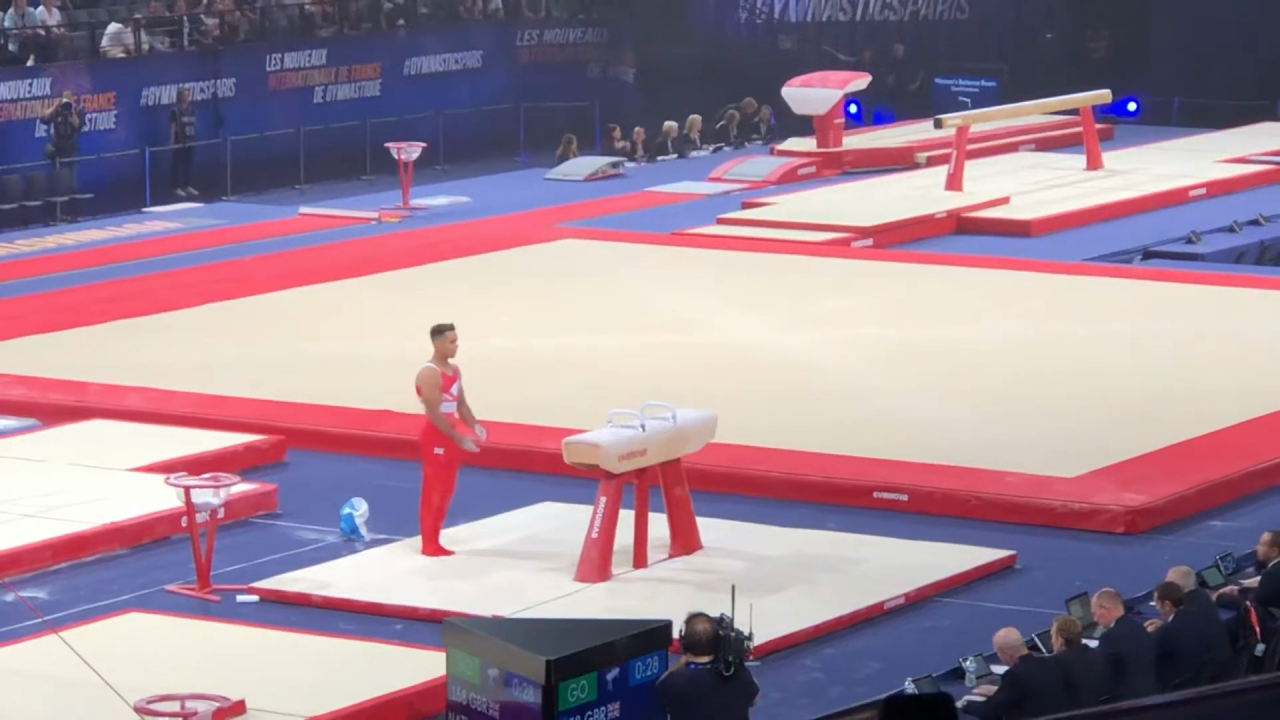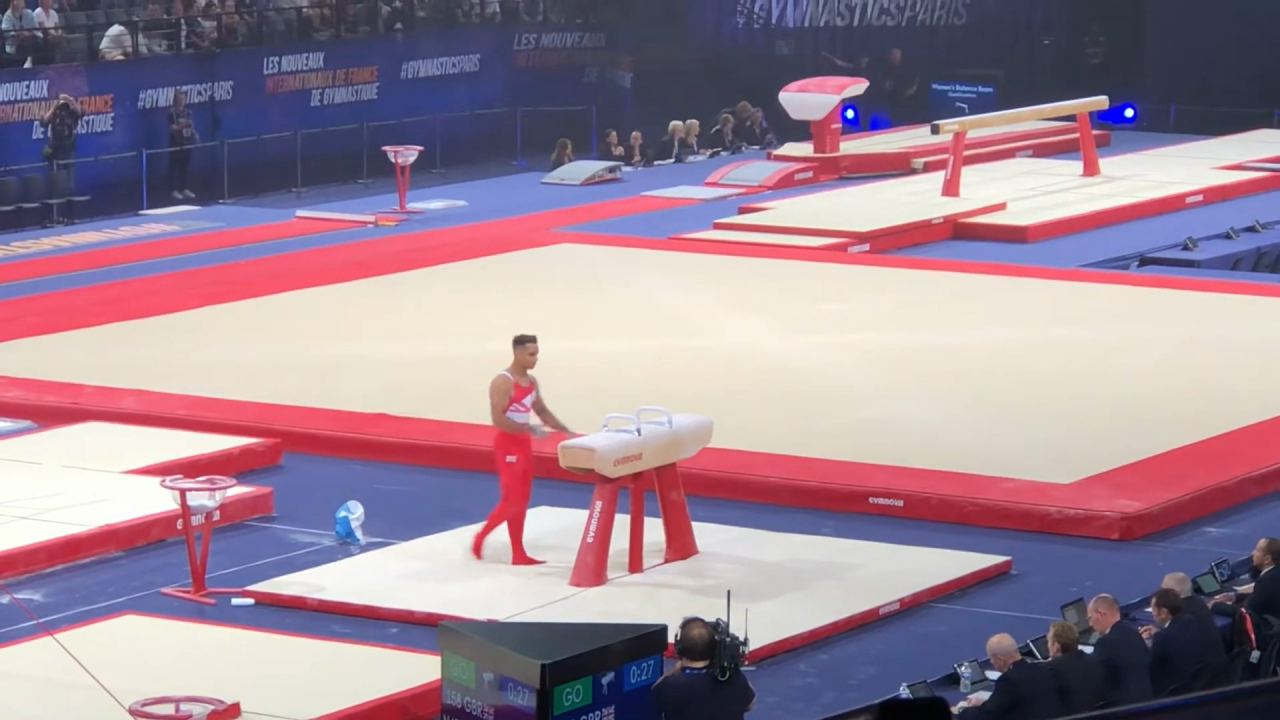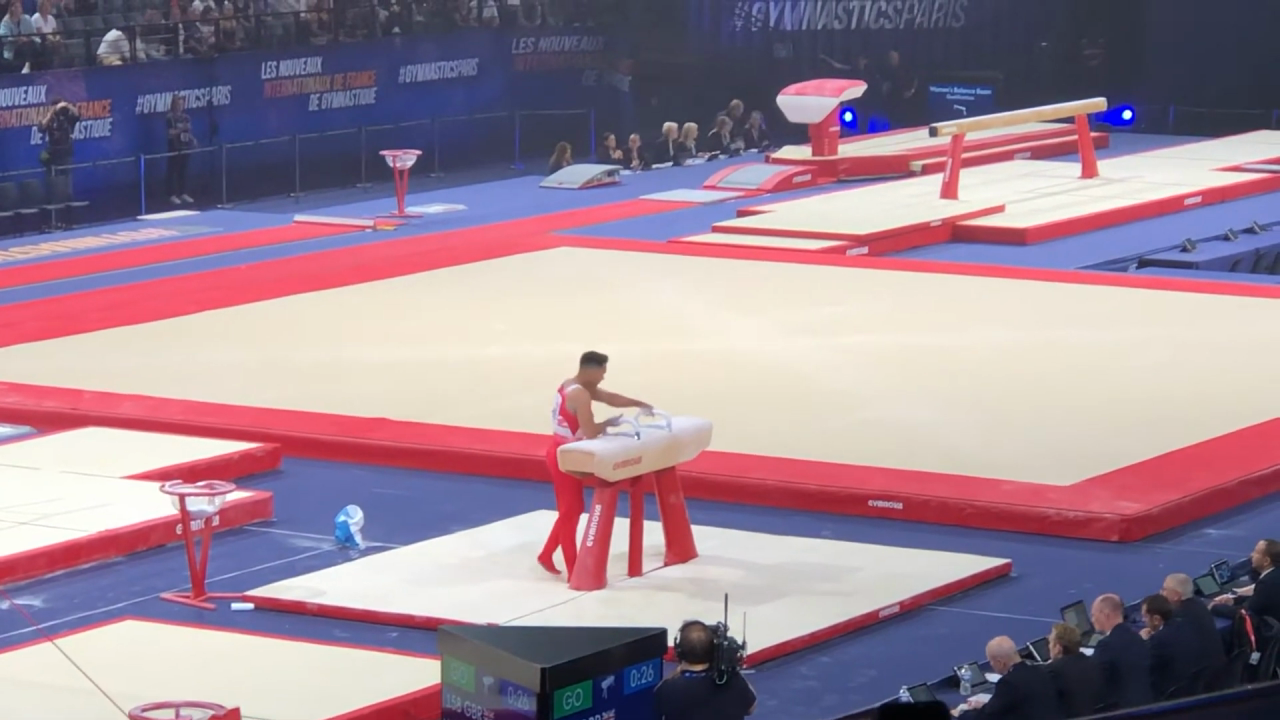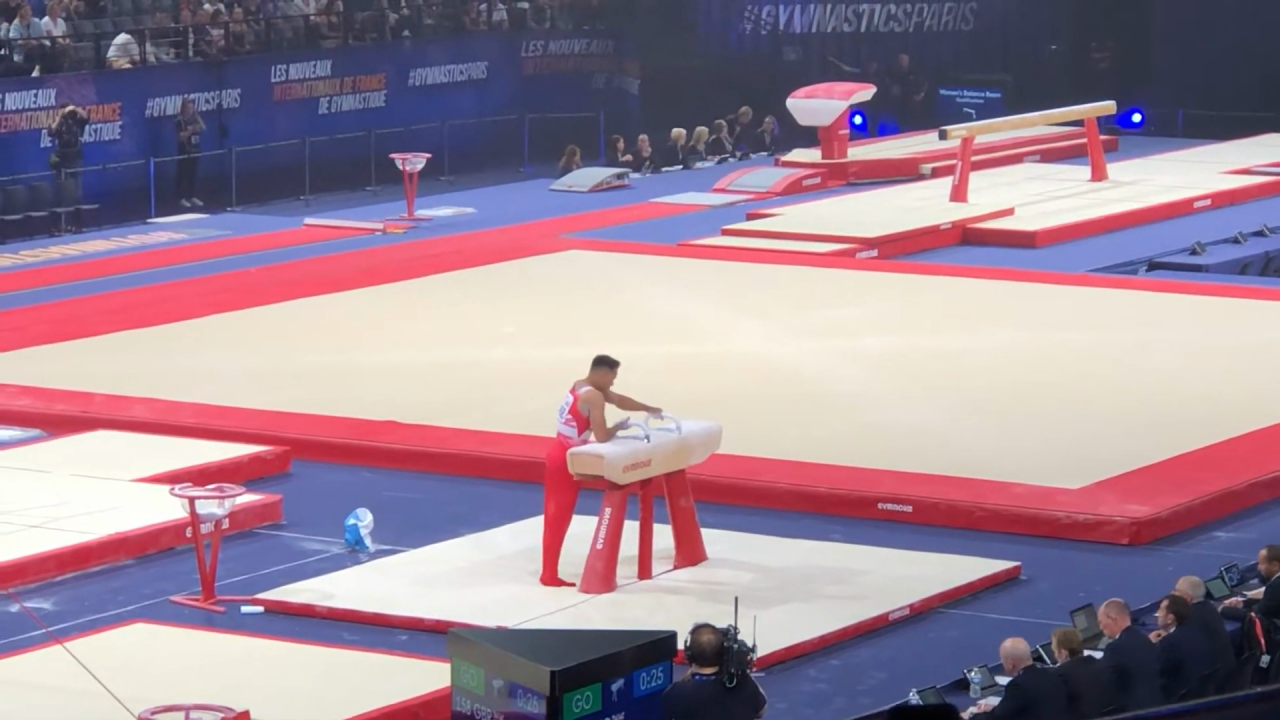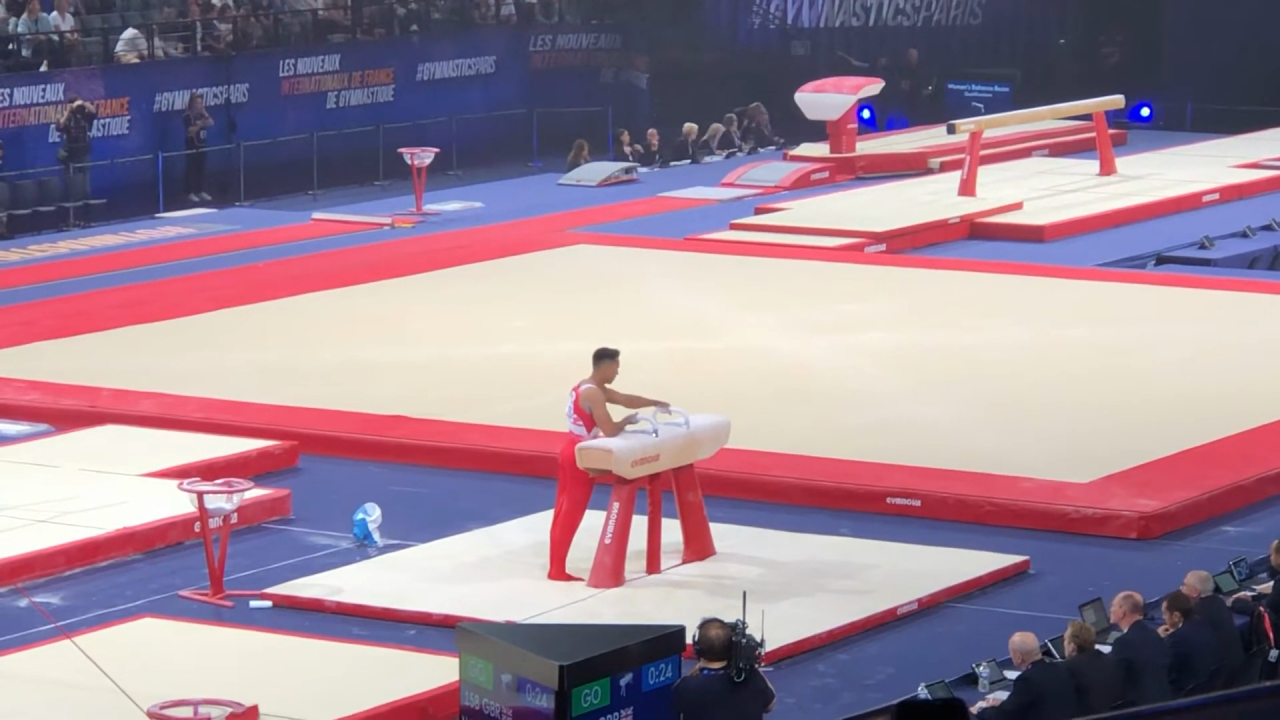
dt=1s
person 1, frame 1
left shoulder: (454, 370)
right shoulder: (429, 374)
left elbow: (461, 404)
right elbow: (434, 414)
left wrist: (474, 425)
right wrist: (460, 438)
left hip: (450, 436)
right hip: (434, 437)
left knee: (445, 492)
right knee: (433, 492)
left ankle: (434, 539)
right ankle: (428, 544)
person 1, frame 2
left shoulder: (531, 381)
right shoulder: (502, 382)
left elbow: (542, 411)
right elbow: (499, 420)
left wrist: (564, 430)
right wrist: (530, 429)
left hip: (525, 445)
right hip: (508, 446)
left knee: (521, 500)
right knee: (513, 500)
left ankle: (518, 554)
right ankle: (481, 535)
person 1, frame 3
left shoulder: (570, 385)
right shoulder: (580, 395)
left elbow: (608, 397)
right elbow: (590, 432)
left wrist: (639, 404)
right wrist: (608, 423)
left hip: (558, 453)
left knee: (569, 511)
right knee: (570, 513)
left ankle: (547, 555)
right ankle: (573, 571)
person 1, frame 4
left shoulder: (580, 386)
right shoulder: (594, 396)
left elbow: (618, 399)
right elbow: (602, 436)
left wrist: (649, 409)
right wrist: (619, 427)
left hip: (556, 454)
right hip: (566, 460)
left knee: (554, 516)
right knee: (559, 519)
left ankle: (548, 572)
right ankle: (550, 575)
person 1, frame 5
left shoulder: (586, 387)
right shoulder: (594, 394)
left elbow: (624, 399)
right elbow: (610, 430)
left wrist: (656, 404)
right wrist: (627, 421)
left hip: (571, 453)
left knee: (563, 511)
right knee: (571, 515)
left ankle: (556, 567)
right ankle: (557, 569)
